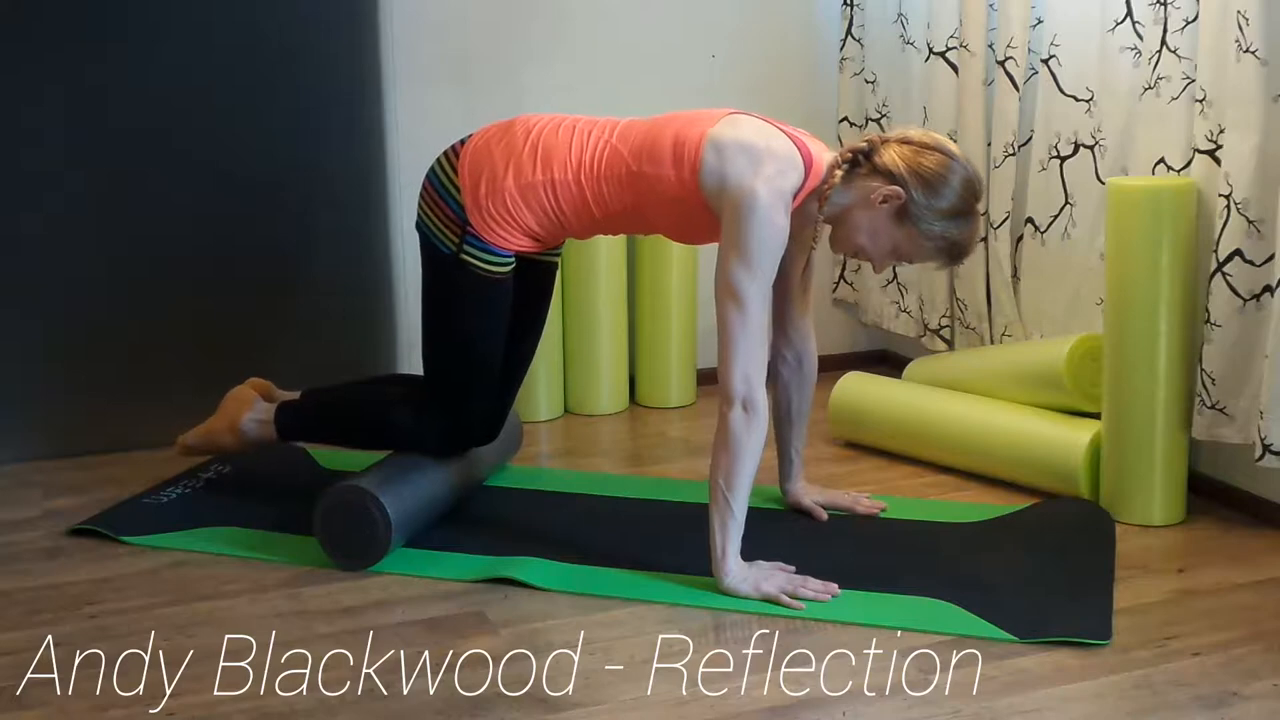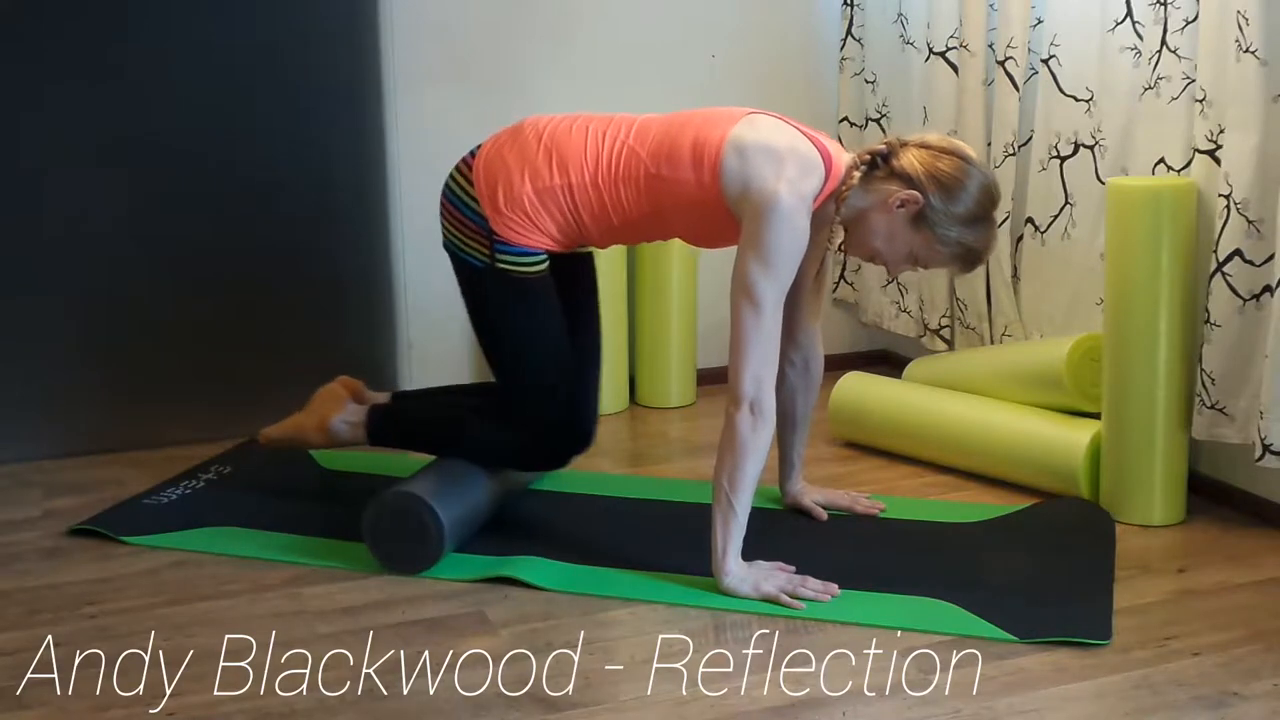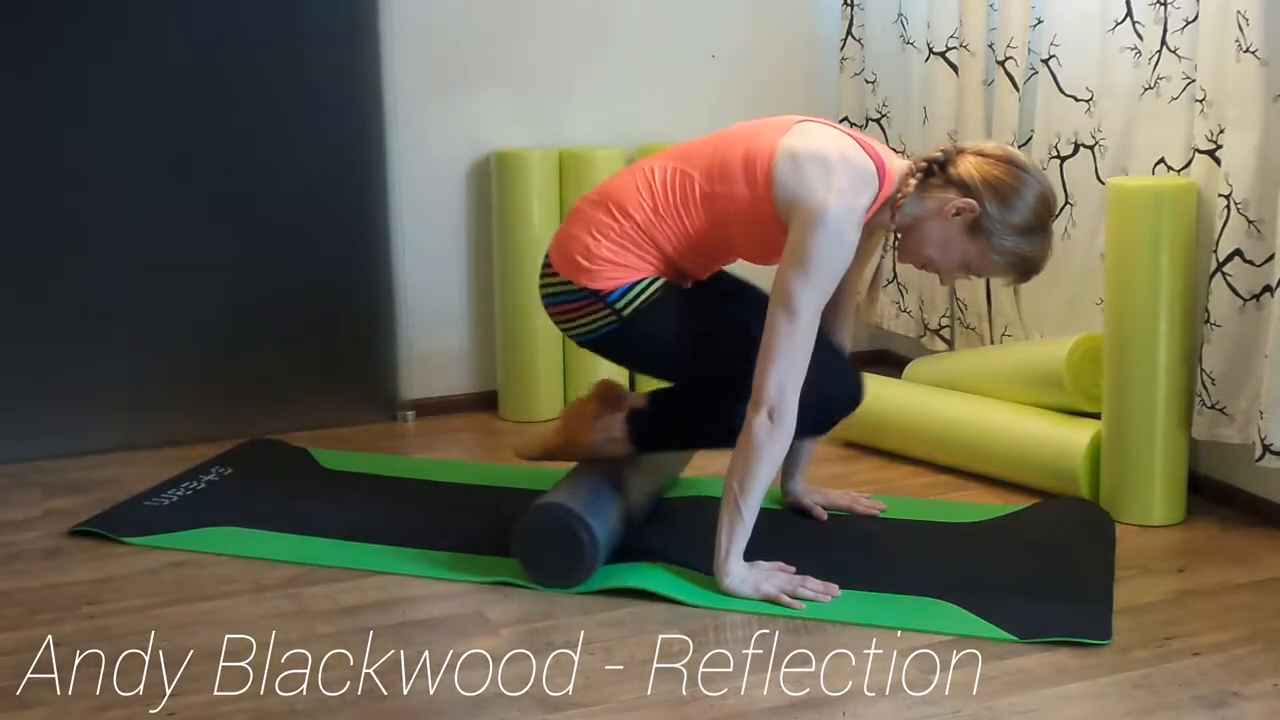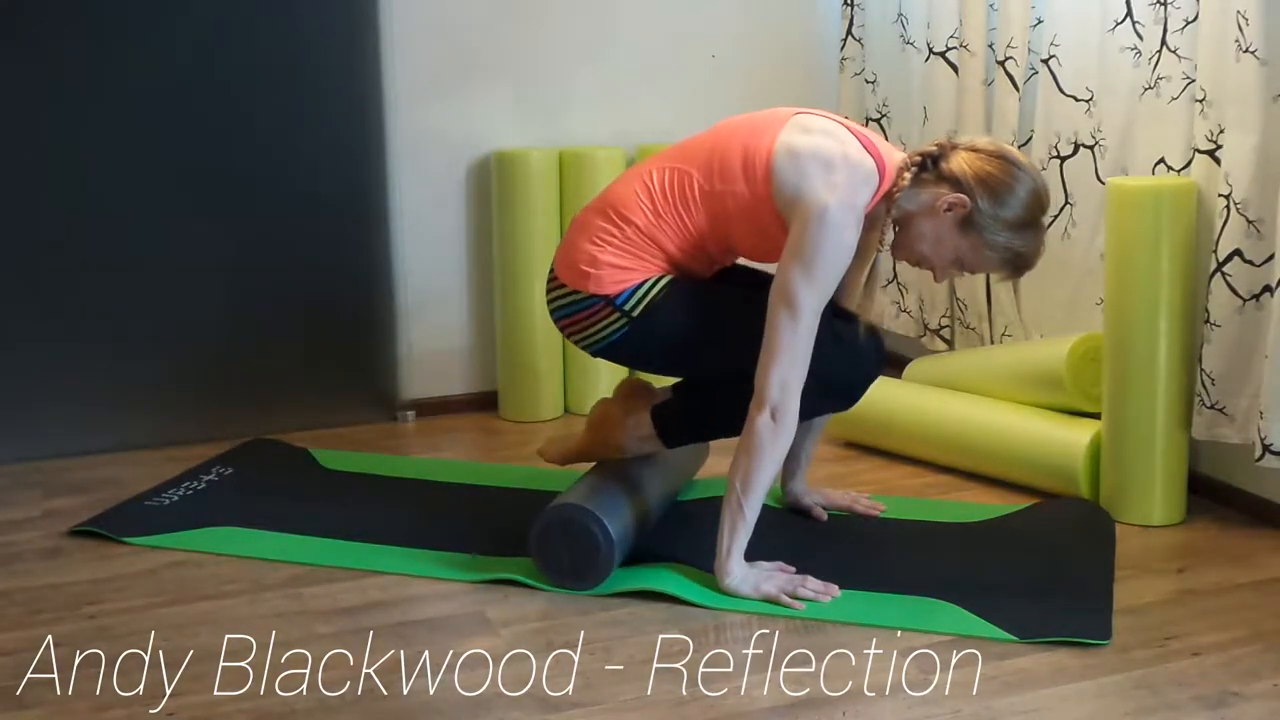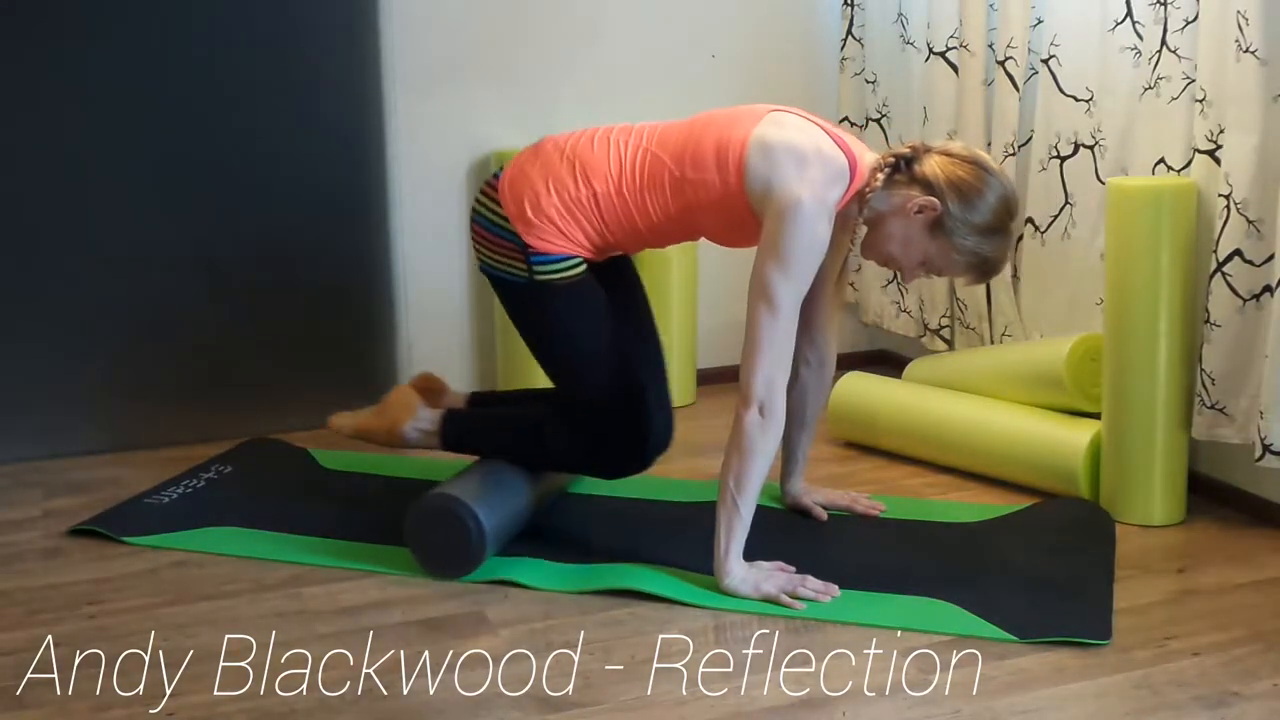
dt=1s
person 1, frame 1
left shoulder: (810, 184)
right shoulder: (768, 191)
left elbow: (792, 344)
right elbow: (743, 391)
left wrist: (793, 479)
right wrist: (727, 563)
left hip: (522, 206)
right hip: (479, 198)
left knee: (477, 419)
right knee: (454, 420)
left ankle: (279, 401)
right ankle: (262, 417)
person 1, frame 2
left shoulder: (829, 187)
right shoulder: (787, 197)
left elbow: (801, 349)
right elbow: (752, 395)
left wrist: (793, 480)
right wrist: (728, 563)
left hip: (544, 199)
right hip: (501, 204)
left knee: (566, 425)
right knee: (545, 436)
left ankle: (367, 404)
right ankle: (349, 421)
person 1, frame 3
left shoulder: (882, 186)
right shoulder: (838, 203)
left elbow: (832, 341)
right elbow: (772, 403)
left wrist: (793, 481)
right wrist: (729, 565)
left hip: (656, 259)
right hip: (600, 273)
left knee: (823, 374)
right knee: (828, 389)
left ankle: (624, 414)
right ankle: (612, 428)
person 1, frame 4
left shoulder: (880, 179)
right shoulder: (838, 199)
left elbow: (818, 357)
right elbow: (776, 395)
left wrist: (795, 481)
right wrist: (732, 565)
left hip: (650, 263)
right hip: (606, 285)
left knee: (838, 351)
right knee: (851, 359)
left ankle: (650, 411)
right ankle: (636, 427)
person 1, frame 5
left shoulder: (849, 183)
right shoulder: (811, 197)
left elbow: (814, 351)
right elbow: (761, 395)
left wrist: (795, 482)
right wrist: (731, 565)
left hip: (571, 214)
right hip: (534, 220)
left knee: (639, 424)
right knee: (628, 440)
left ankle: (450, 404)
right ankle: (424, 424)
